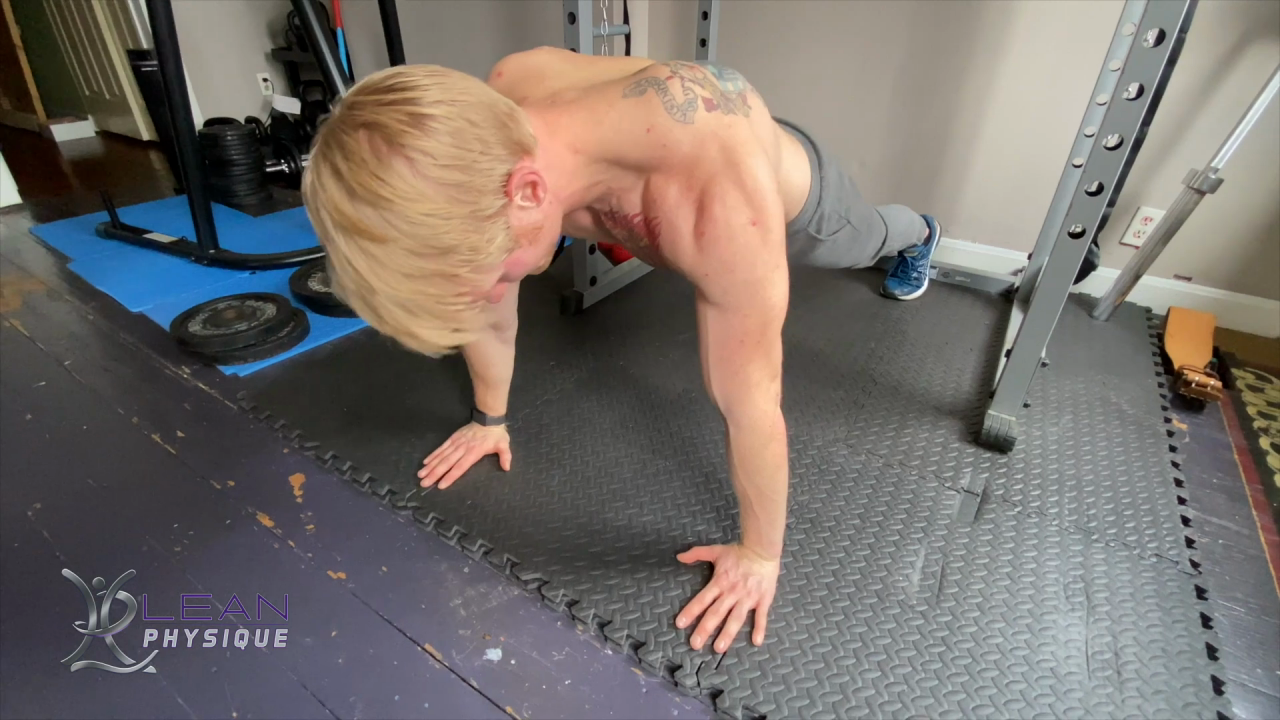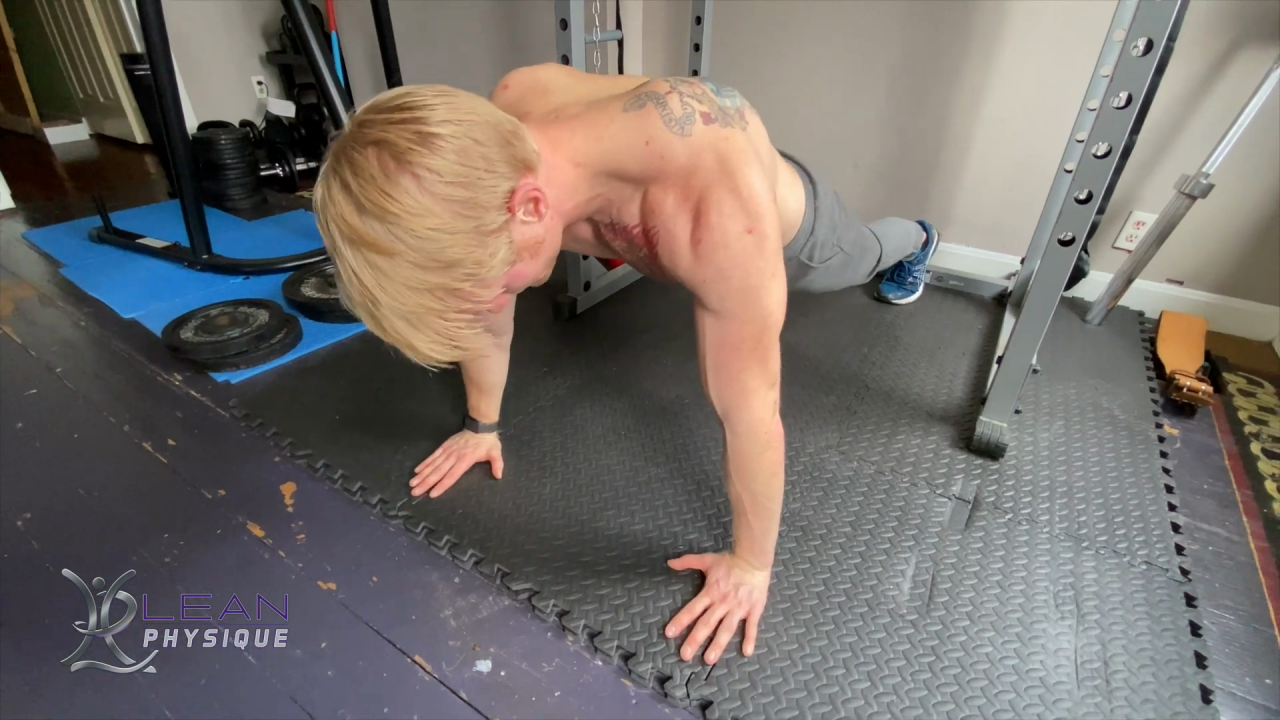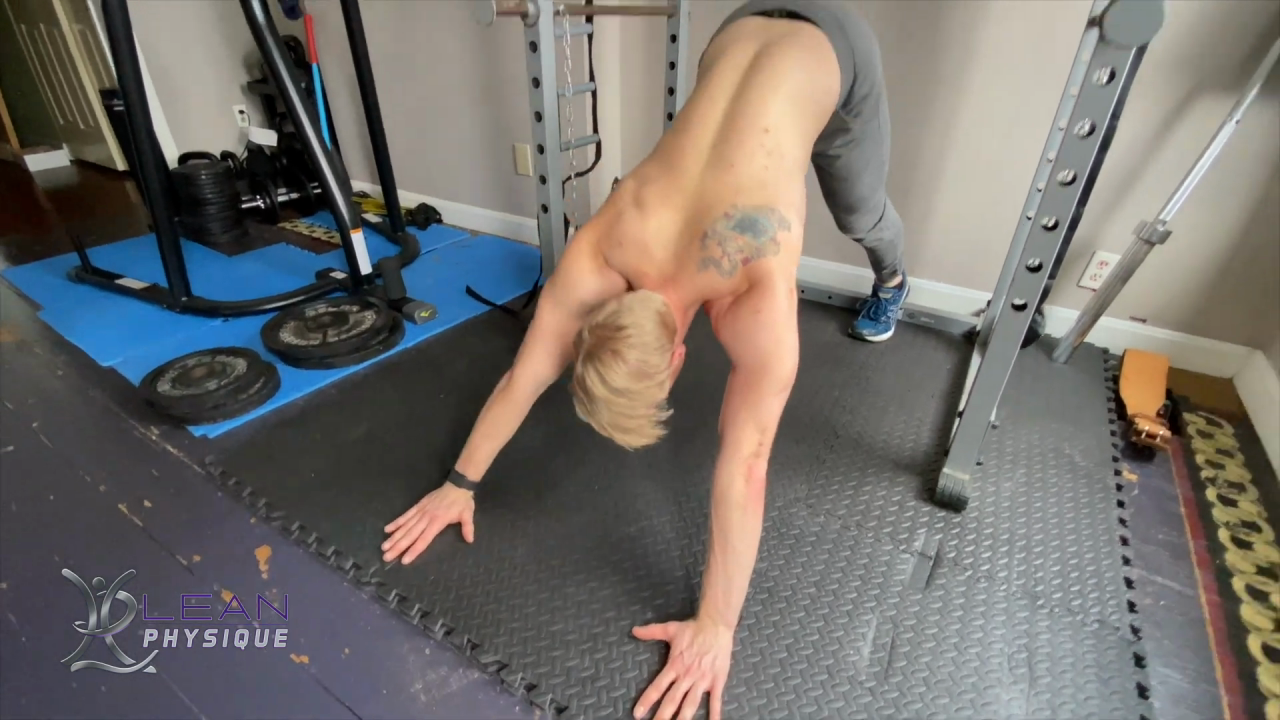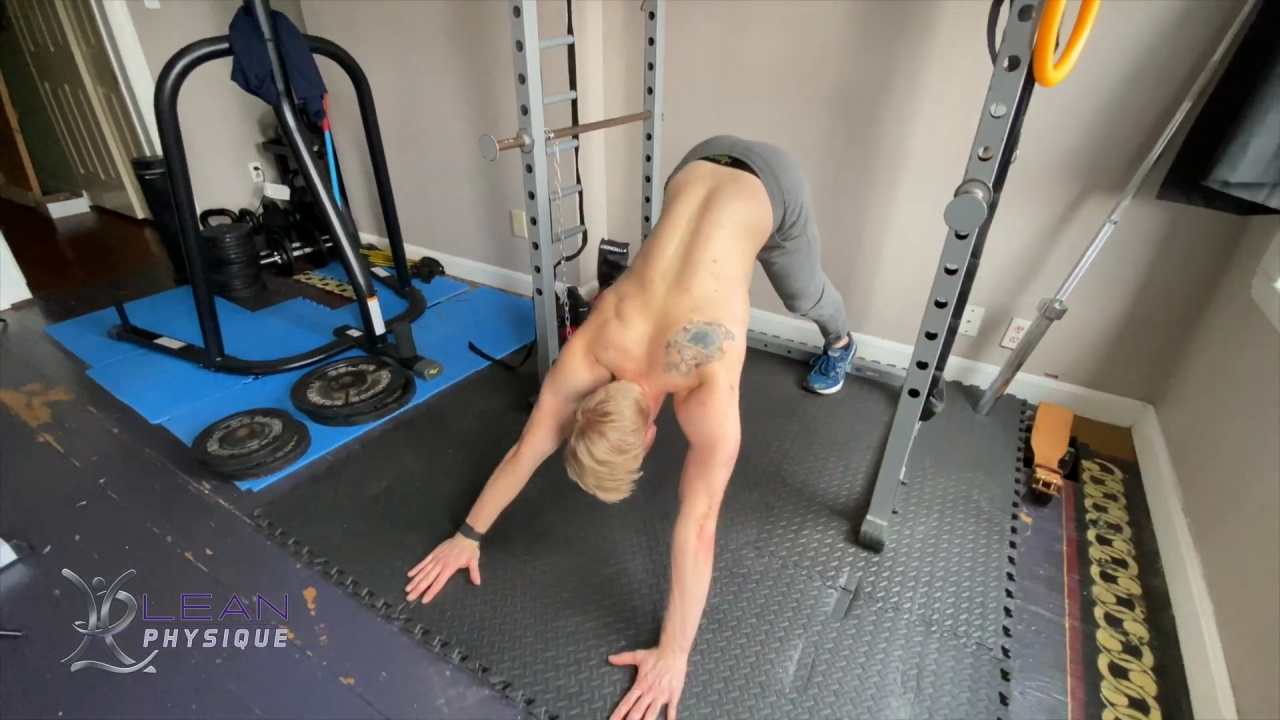
dt=1s
person 1, frame 1
left shoulder: (713, 196)
right shoulder: (480, 134)
left elbow: (750, 405)
right elbow: (486, 311)
left wrist: (759, 555)
right wrist: (490, 418)
left hip: (794, 200)
left knee: (864, 244)
left ankle: (916, 233)
person 1, frame 2
left shoulder: (712, 207)
right shoulder: (490, 150)
left elbow: (751, 412)
right elbow: (486, 318)
left wrist: (751, 565)
right wrist: (482, 426)
left hip: (786, 229)
right hip: (679, 224)
left knee: (860, 254)
left ankle: (915, 239)
person 1, frame 3
left shoulder: (754, 297)
right shoulder: (600, 255)
left elbow: (745, 462)
right elbow: (523, 378)
right wrist: (460, 484)
left knee: (859, 215)
left ankle: (890, 283)
person 1, frame 4
left shoulder: (706, 390)
right shoulder: (586, 353)
right elbow: (528, 447)
left hip: (770, 186)
right hip: (702, 168)
left knee: (803, 295)
left ankle: (837, 342)
